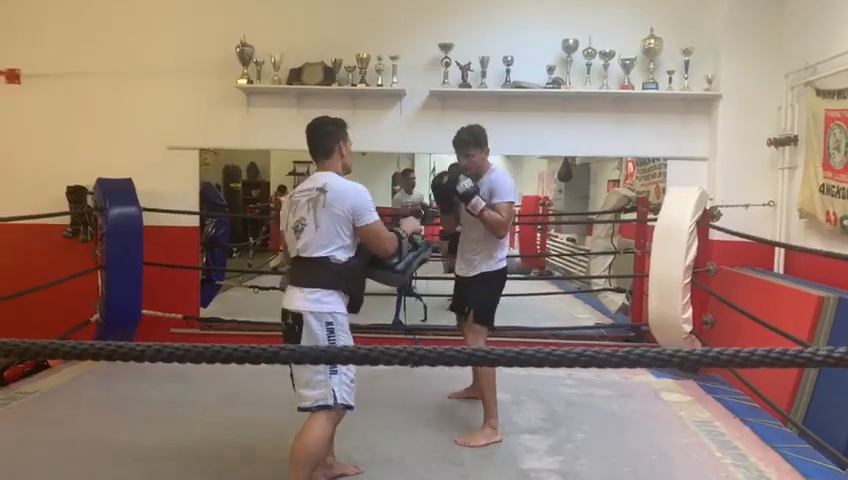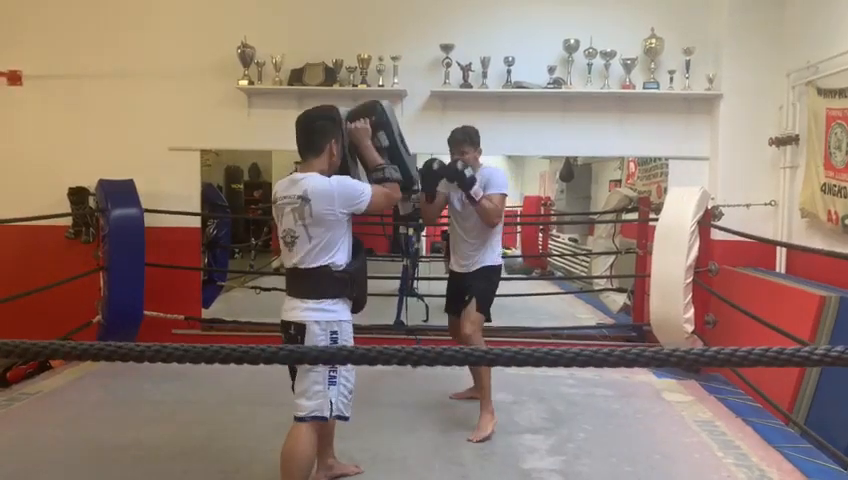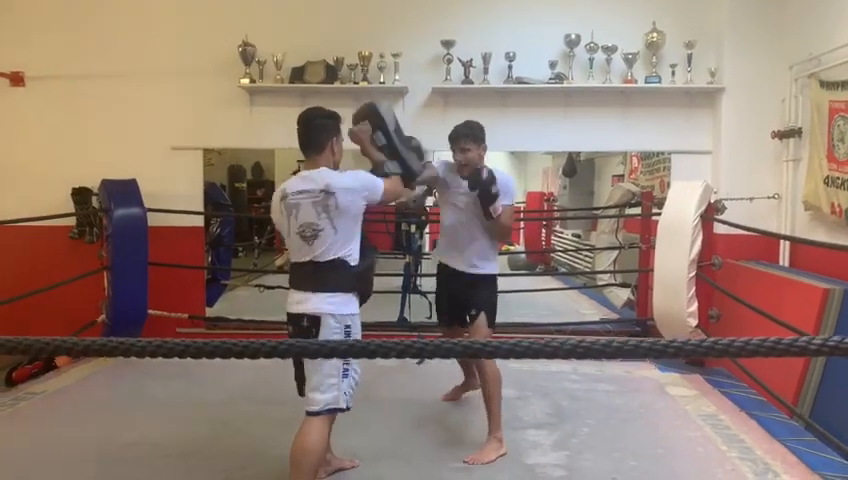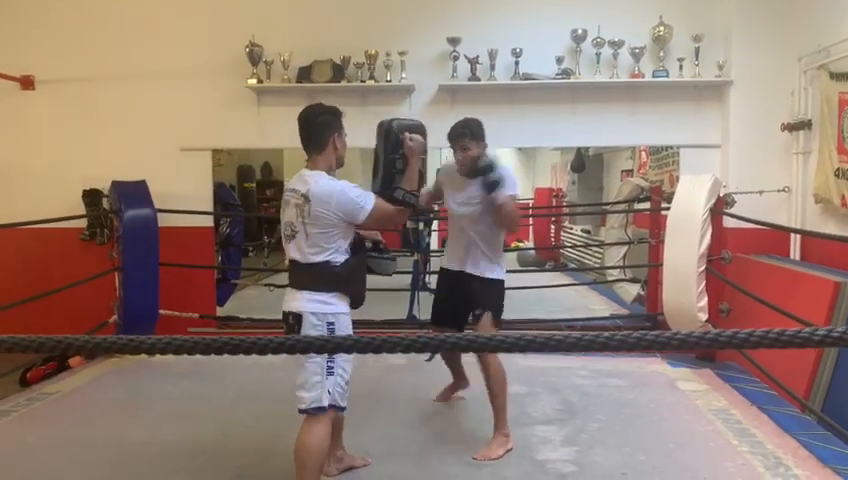
dt=0.5s
person 1, frame 1
left shoulder: (296, 194)
right shoulder: (350, 192)
right elbow: (385, 247)
right wrist: (406, 228)
left hip: (301, 302)
right hip: (322, 307)
left knee: (329, 397)
right knee: (328, 406)
person 1, frame 2
left shoulder: (283, 189)
right shoulder: (334, 189)
right elbow: (392, 194)
right wrist: (364, 144)
left hip: (302, 310)
right hip: (324, 315)
left knee: (323, 400)
right knee: (311, 413)
person 1, frame 3
left shoulder: (283, 192)
right shoulder: (351, 183)
right elbow: (397, 186)
right wrist: (368, 146)
left hip: (302, 304)
right hip: (334, 307)
left knee: (327, 394)
right knee: (322, 407)
person 1, frame 4
left shoulder: (295, 186)
right shoulder: (337, 192)
right elbow: (397, 214)
right wrist: (414, 160)
left hip: (303, 303)
right hip: (321, 308)
left knee: (331, 393)
right knee: (319, 407)
person 2, frame 1
left shoulder: (499, 181)
right shoulder: (466, 179)
left elbow: (501, 228)
right elbow: (450, 226)
left wrist: (472, 199)
right wrist: (445, 201)
left hip: (488, 271)
right hip: (466, 269)
left knee: (475, 340)
right knee: (467, 330)
left ankle: (491, 426)
right ankle: (477, 386)
person 2, frame 2
left shoulder: (493, 176)
right shoulder: (449, 178)
left elbow: (494, 218)
right elbow: (429, 219)
left wrist: (471, 187)
right wrist: (429, 188)
left hip: (486, 266)
right hip: (459, 267)
left knee: (470, 331)
right knee: (457, 330)
left ankle: (487, 412)
right ankle: (478, 386)
person 2, frame 3
left shoulder: (501, 180)
right shoulder: (443, 171)
left elbow: (504, 235)
right elbow: (415, 179)
left wrist: (490, 200)
left hip: (481, 274)
right hip: (448, 269)
left knee: (481, 345)
right knee: (451, 335)
left ankle: (496, 438)
right ankle: (469, 379)
person 2, frame 4
left shoulder: (498, 176)
right shoulder: (447, 174)
left elbow: (513, 222)
right elbow: (424, 202)
left wrist: (493, 187)
left hip: (487, 275)
right hip: (453, 272)
left knee: (485, 348)
right knee: (444, 337)
left ankle: (502, 433)
right ankle: (459, 380)
